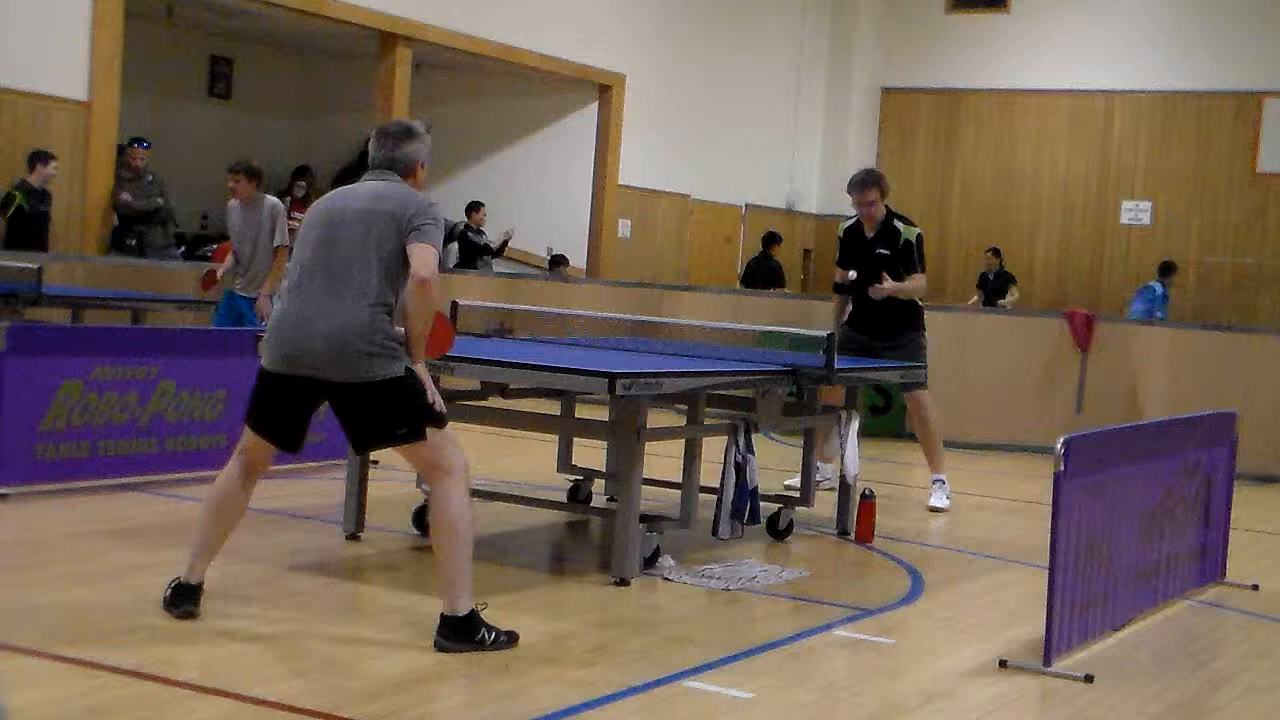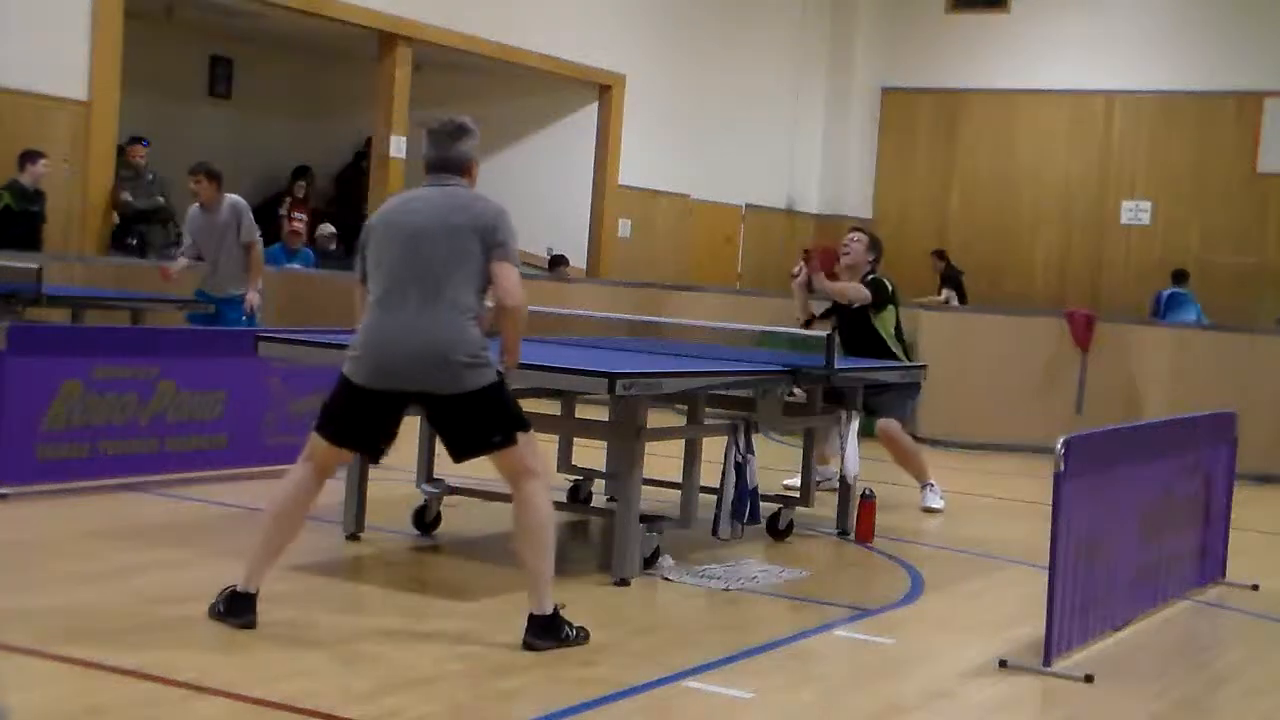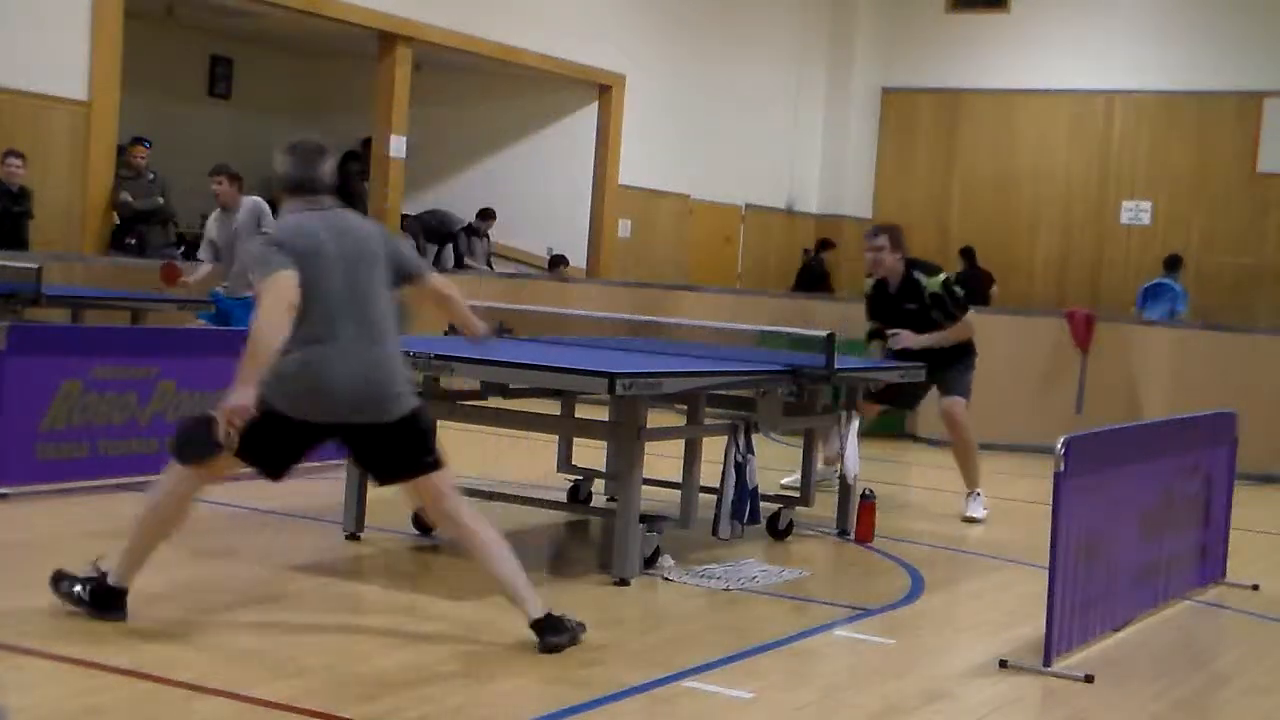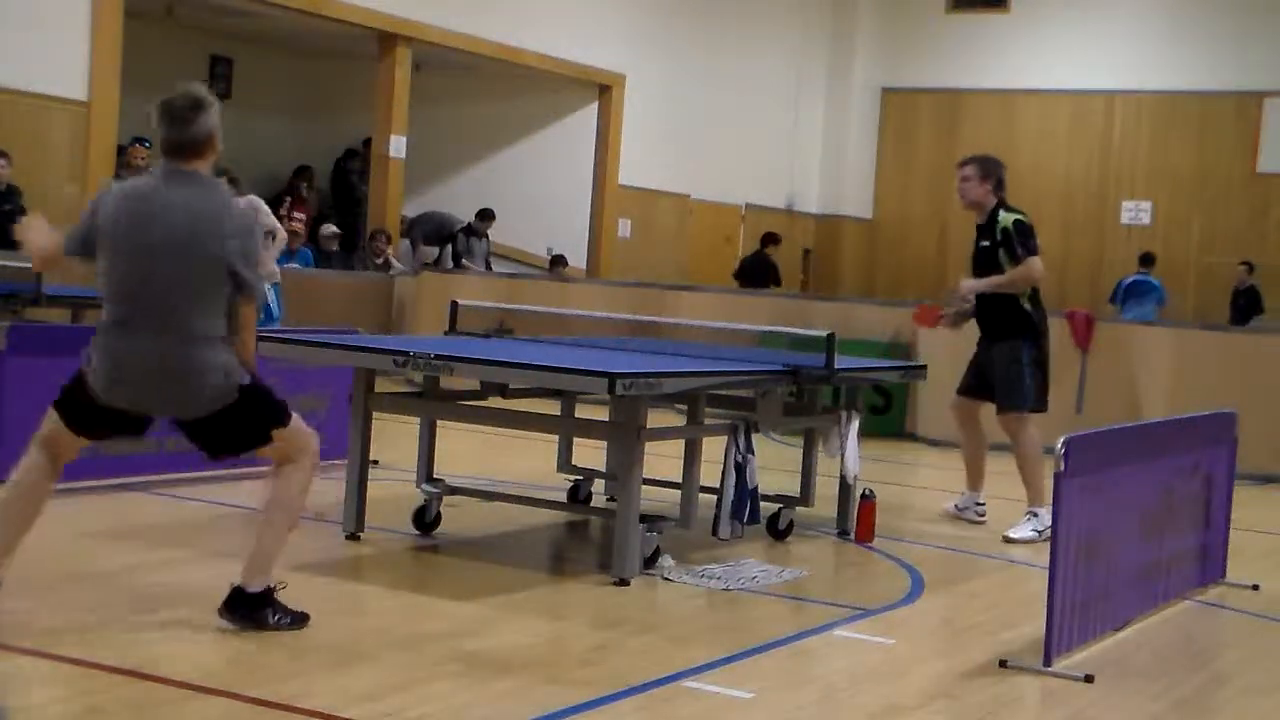
dt=1s
person 1, frame 1
left shoulder: (325, 202)
right shoulder: (418, 206)
right elbow: (422, 276)
right wrist: (416, 355)
left hip: (287, 345)
right hip: (364, 353)
left knee: (247, 461)
right knee: (449, 470)
left ankle: (187, 587)
right ankle: (459, 619)
person 1, frame 2
left shoulder: (384, 214)
right shoulder: (488, 213)
right elbow: (512, 298)
right wrist: (511, 348)
left hip: (375, 360)
right hip: (458, 364)
left knee: (312, 466)
right knee: (530, 474)
left ankle: (243, 594)
right ankle: (544, 617)
person 1, frame 3
left shoulder: (275, 237)
right shoulder: (373, 235)
left elbow: (281, 306)
right elbow: (443, 293)
left wrist: (246, 386)
right wrist: (476, 329)
left hip: (300, 392)
right hip: (383, 396)
left knee: (192, 466)
right knee: (449, 505)
left ankle: (110, 588)
right ankle: (540, 618)
person 1, frame 4
left shoulder: (115, 201)
right shoulder: (238, 222)
left elbow: (49, 256)
right elbow: (245, 325)
right wrist: (238, 375)
left hip: (116, 372)
right hip: (201, 380)
left knee: (47, 449)
right knee: (300, 453)
right ankle: (253, 595)
person 2, frame 1
left shoulder: (907, 233)
right shoulder: (848, 231)
left elbow: (919, 286)
left wrist: (892, 288)
right wrist: (837, 323)
left hip: (902, 332)
right hip: (858, 329)
left knee: (917, 400)
right knee: (829, 391)
left ankle: (939, 482)
right ankle: (824, 471)
person 2, frame 2
left shoulder: (877, 285)
right shoulder: (841, 296)
left elbow: (857, 294)
right elbow: (810, 329)
left wrist: (825, 286)
right wrist: (799, 288)
left hip: (894, 380)
left knee: (887, 428)
left ankle: (929, 486)
right ankle: (824, 472)
person 2, frame 3
left shoulder: (932, 281)
right shoulder: (875, 289)
left elbow: (967, 328)
right elbow: (879, 332)
left wrist: (920, 340)
right wrist: (879, 357)
left hip: (950, 356)
right hip: (906, 358)
left knee: (953, 411)
right knee: (860, 406)
left ankle: (975, 494)
right ankle: (827, 469)
person 2, frame 4
left shoulder: (1010, 222)
right shoulder: (986, 226)
left elbow: (1032, 272)
left wrist: (976, 286)
right wrist: (967, 310)
left hip: (1019, 337)
right hip: (995, 337)
left knee: (1015, 419)
right knee: (964, 407)
left ankle: (1040, 514)
right ankle: (973, 500)
